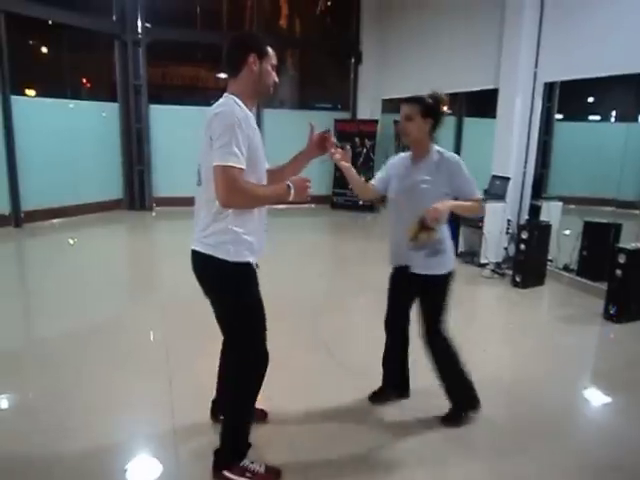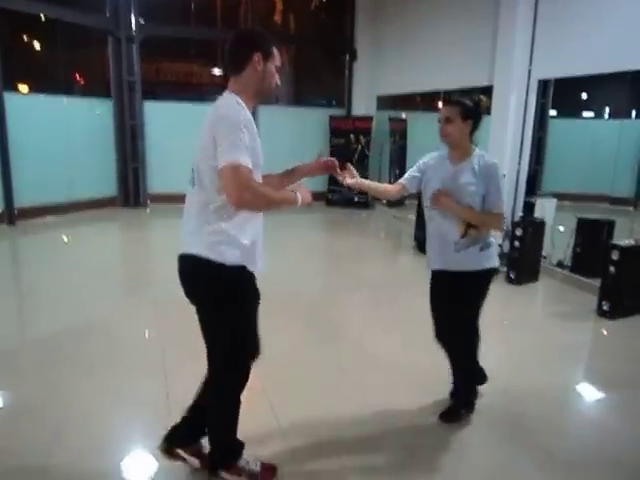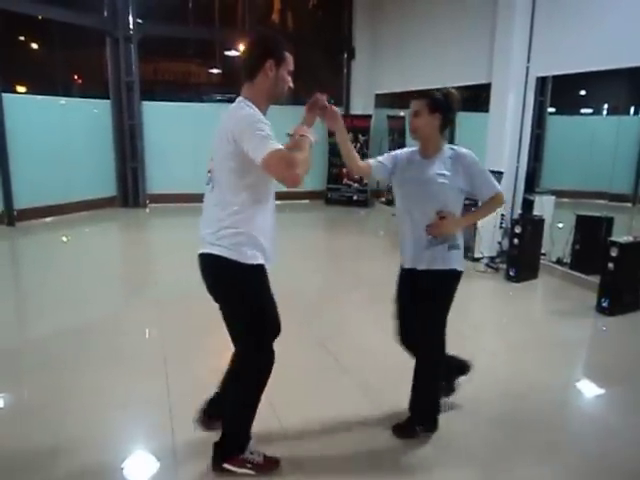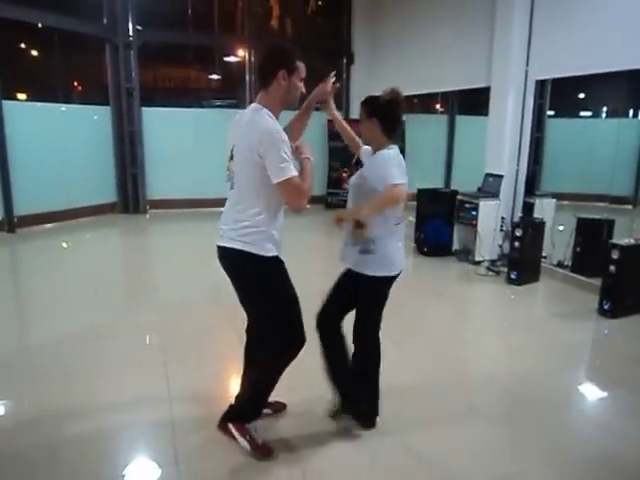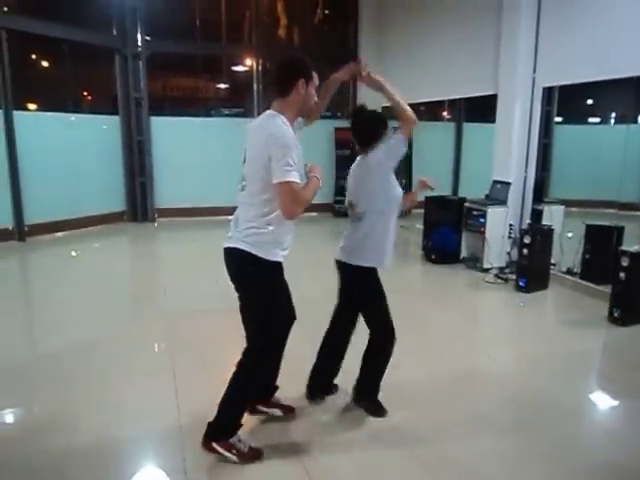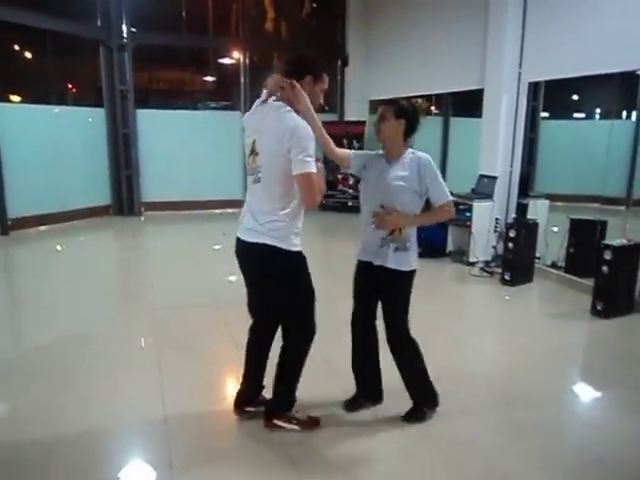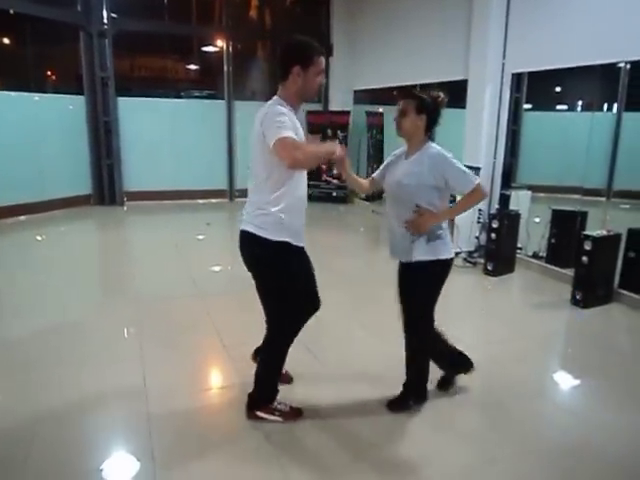
dt=0.5s
person 1, frame 1
left shoulder: (241, 116)
right shoulder: (229, 114)
left elbow: (263, 180)
right elbow: (231, 193)
left wrist: (308, 154)
right wrist: (290, 191)
left hip: (229, 255)
right hip: (224, 257)
left knee: (241, 341)
right knee: (252, 354)
left ankle: (226, 406)
person 1, frame 2
left shoulder: (232, 113)
right shoulder: (232, 114)
left elbow: (253, 182)
right elbow: (243, 193)
left wrist: (304, 170)
right wrist: (295, 196)
left hip: (215, 260)
right hip: (217, 263)
left knee: (234, 357)
right knee: (234, 363)
left ankle: (185, 436)
person 1, frame 3
left shoulder: (244, 117)
right shoulder: (247, 118)
left elbow: (278, 170)
right elbow: (291, 173)
left wrist: (302, 127)
right wrist: (304, 139)
left hip: (228, 255)
right hip: (235, 259)
left knee: (263, 334)
right knee: (258, 353)
left ankle: (220, 408)
right ankle: (231, 450)
person 1, frame 4
left shoulder: (247, 120)
right shoulder: (266, 130)
left elbow: (286, 138)
right elbow: (297, 199)
left wrist: (314, 103)
right wrist: (308, 162)
left hip: (235, 246)
right hip: (254, 252)
left knee: (263, 326)
right knee: (289, 335)
left ankle: (251, 399)
right ankle: (241, 415)
person 1, frame 5
left shoulder: (267, 123)
right shoulder: (282, 136)
left elbow: (310, 113)
right elbow: (292, 206)
left wrist: (337, 81)
right wrist: (315, 180)
left hip: (247, 250)
right hip: (257, 255)
left knee: (280, 322)
right knee: (264, 345)
left ankle: (261, 396)
right ankle: (221, 432)
person 1, frame 6
left shoulder: (257, 115)
right shoulder: (297, 129)
left elbow: (265, 98)
right elbow: (310, 197)
left wrist: (275, 83)
right wrist: (320, 174)
left hip: (248, 241)
right hip: (278, 249)
left knee: (264, 323)
right knee: (300, 330)
left ankle: (249, 398)
right ankle: (280, 409)
person 1, frame 7
left shoulder: (284, 114)
right shoulder: (277, 115)
right elbow: (296, 158)
left wrist: (318, 150)
right wrist: (330, 149)
left hip: (281, 236)
right hip: (268, 238)
left knee: (306, 302)
right knee: (285, 318)
left ankle: (266, 355)
right ankle: (262, 401)
person 2, frame 1
left shoulder: (448, 163)
right shoulder: (397, 163)
left elbow: (478, 206)
right elbow: (368, 194)
left wrist: (449, 205)
right wrist: (347, 169)
left hip: (434, 264)
right hip: (403, 261)
left knee: (432, 332)
right knee: (394, 324)
left ankle: (465, 398)
right ankle: (395, 384)
person 2, frame 2
left shoulder: (486, 167)
right shoulder: (430, 163)
left elbow: (496, 221)
right elbow: (396, 190)
left wrist: (455, 207)
right wrist: (360, 183)
left hip: (477, 263)
right hip: (441, 263)
left knee: (464, 330)
right knee: (445, 330)
left ankle: (464, 397)
right ankle: (471, 376)
person 2, frame 3
left shoulder: (461, 160)
right shoulder: (400, 160)
left elbow: (497, 199)
right elbow: (359, 168)
left wrist: (460, 222)
right wrist: (339, 131)
left hip: (443, 263)
right hip: (410, 262)
left knee: (427, 336)
right knee: (409, 332)
left ankle: (424, 417)
right ankle: (450, 368)
person 2, frame 4
left shoulder: (383, 161)
right shoulder: (386, 153)
left elbow: (399, 195)
right elbow: (358, 145)
left wrist: (353, 212)
right wrist: (332, 113)
left hip: (369, 264)
right hip: (388, 262)
left knee: (327, 321)
right knee: (367, 330)
left ankle: (354, 397)
right ankle: (365, 406)
person 2, frame 5
left shoulder: (360, 169)
right shoulder: (378, 163)
right elbow: (409, 121)
left wrist: (416, 193)
right wrist: (381, 86)
left hip: (351, 260)
right hip: (362, 264)
left knee: (343, 321)
right knee: (383, 332)
left ankle: (319, 385)
right ankle: (366, 393)
person 2, frame 6
left shoulder: (420, 163)
right shoulder: (370, 160)
left elbow: (446, 210)
right elbow: (332, 151)
left wrist: (405, 220)
right wrist: (307, 110)
left hip: (398, 262)
right hip: (369, 257)
left knee: (397, 331)
right knee: (361, 324)
left ankle: (425, 397)
right ankle: (368, 390)
person 2, frame 7
left shoulder: (437, 158)
right shoulder: (396, 158)
left elbow: (478, 192)
right elbow: (366, 187)
left wrist: (438, 217)
right wrist: (344, 169)
left hip: (432, 255)
right hip: (407, 255)
left knee: (418, 322)
right knee: (415, 322)
left ankle: (414, 390)
right ankle: (456, 362)
